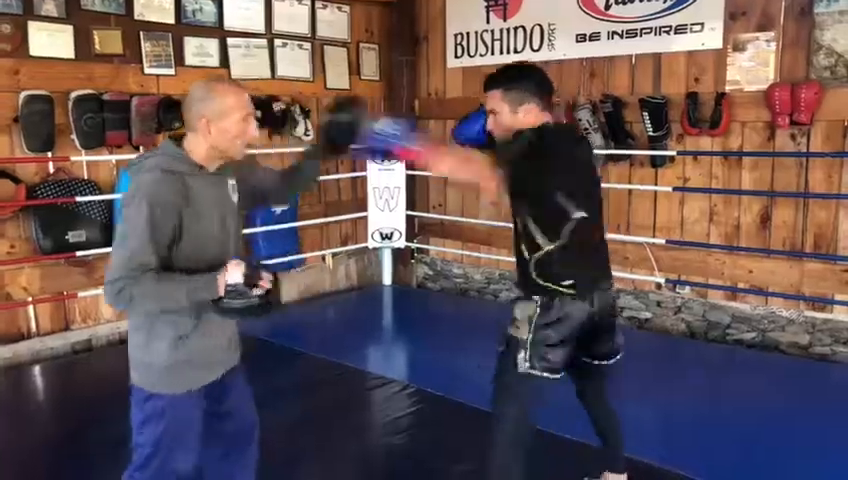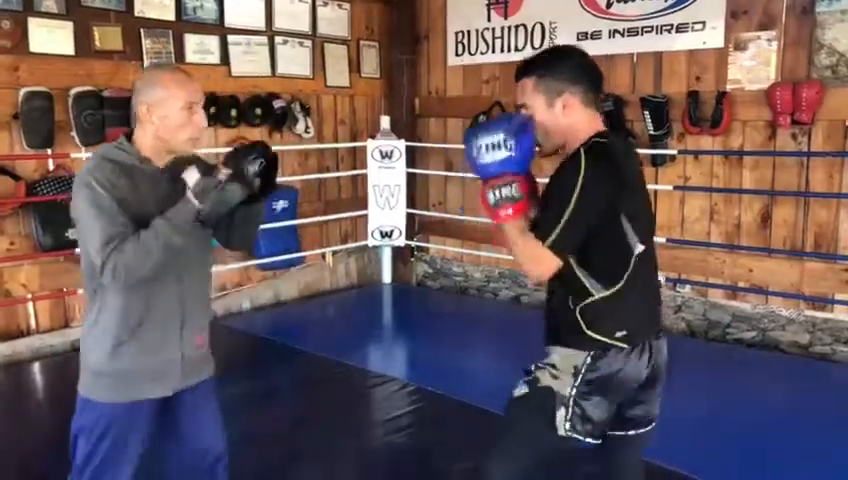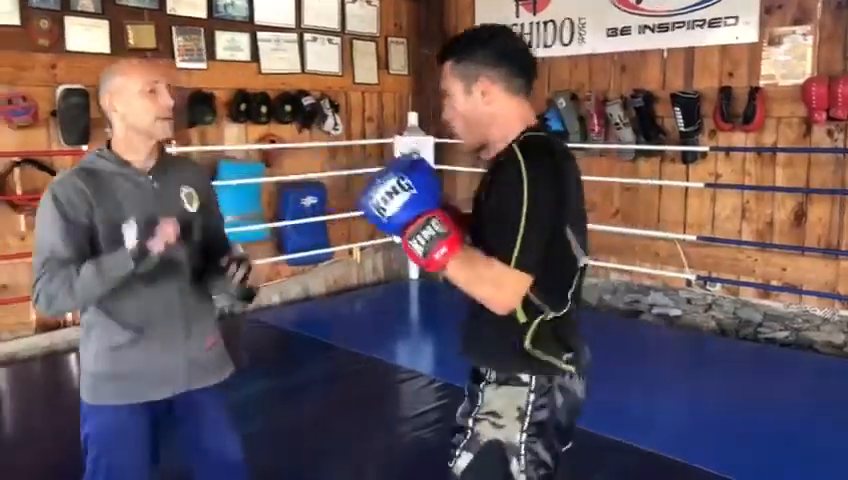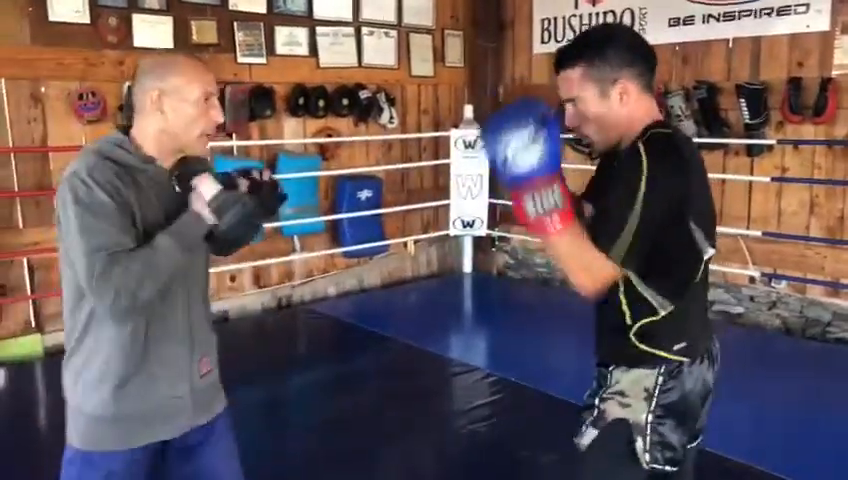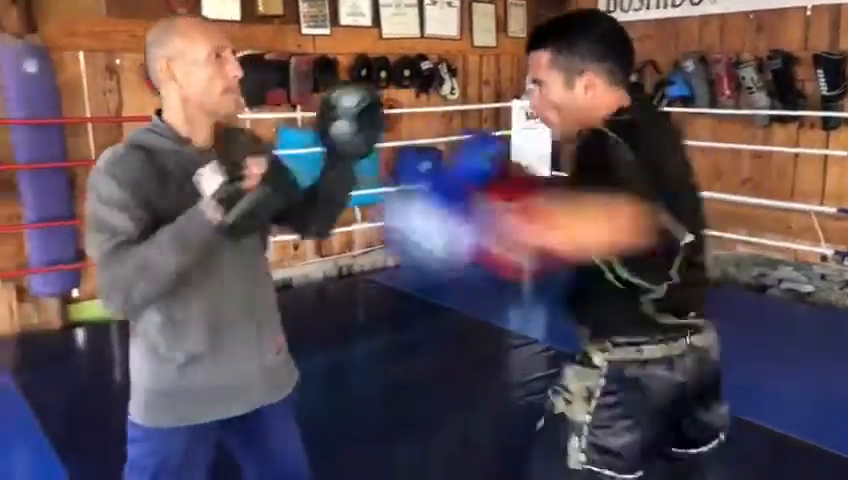
dt=0.7s
person 1, frame 1
left shoulder: (539, 147)
right shoulder: (569, 143)
left elbow: (481, 168)
left hip: (553, 299)
right hip: (593, 291)
left knee: (509, 408)
right knee: (590, 387)
person 1, frame 2
left shoulder: (587, 166)
right shoulder: (617, 154)
left elbow: (539, 265)
right elbow: (555, 230)
left wrist: (503, 187)
right wrist: (519, 180)
left hip: (591, 356)
right hip: (640, 349)
person 1, frame 3
left shoulder: (522, 166)
right shoulder: (546, 156)
left elbow: (501, 292)
left wrist: (425, 228)
right wrist: (441, 216)
left hip: (523, 383)
right hip: (551, 369)
person 1, frame 4
left shoulder: (651, 163)
right shoulder: (633, 153)
left elbow: (590, 274)
right elbow: (590, 226)
left wrist: (537, 184)
right wrist: (541, 177)
left hip: (653, 371)
right hip: (679, 359)
person 1, frame 5
left shoulder: (611, 141)
right shoulder: (635, 130)
left elbow: (625, 223)
left wrist: (503, 222)
left hip: (628, 359)
right hip: (684, 341)
person 2, frame 1
left shoulder: (230, 170)
right shoulder: (155, 190)
left elbow: (278, 188)
right elbow: (123, 289)
right wrist: (213, 284)
left hip: (218, 348)
right hip: (170, 359)
left knee: (238, 437)
person 2, frame 2
left shoulder: (197, 172)
right shoulder: (101, 178)
left elbow: (236, 239)
right elbow: (122, 268)
left wrist: (251, 193)
right wrist: (195, 205)
left hip: (188, 358)
right hip: (122, 367)
person 2, frame 3
left shoulder: (190, 176)
right shoulder: (73, 190)
right elbow: (49, 290)
left wrist: (231, 267)
right wrist: (131, 254)
left hip: (197, 362)
right hip: (121, 376)
person 2, frame 4
left shoulder: (195, 175)
right shoulder: (92, 179)
left elbow: (219, 243)
right elbow: (116, 292)
left wrist: (251, 209)
right wrist: (201, 215)
left hip: (196, 391)
right hip: (116, 406)
person 2, frame 5
left shoulder: (241, 149)
right shoulder: (125, 168)
left elbow: (309, 219)
right elbow: (121, 289)
left wrist: (344, 157)
right wrist: (207, 211)
left hip: (262, 369)
right hip: (179, 387)
